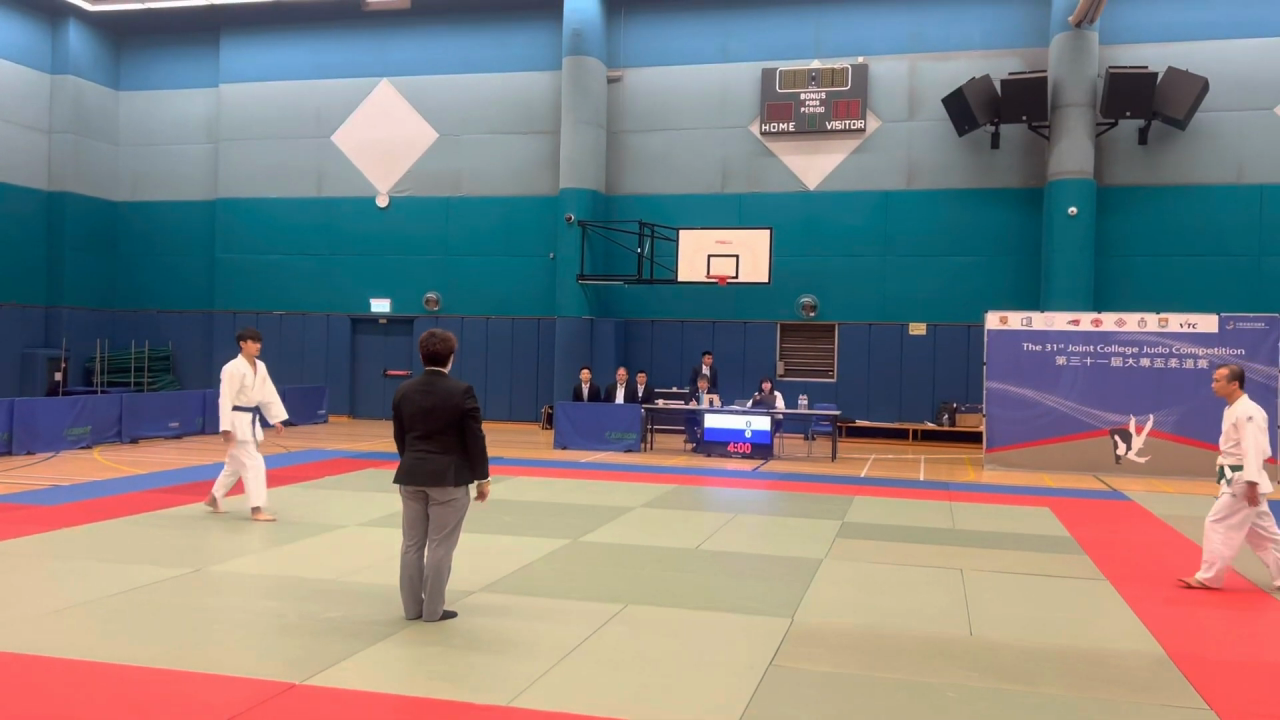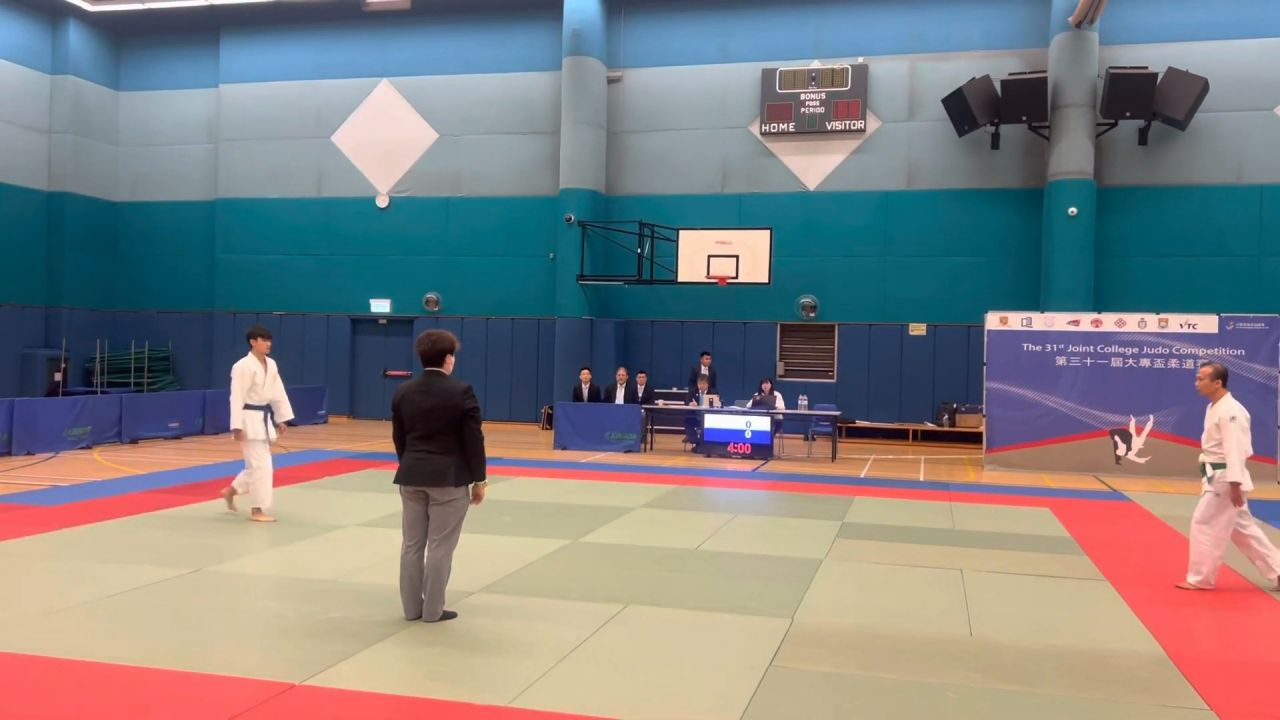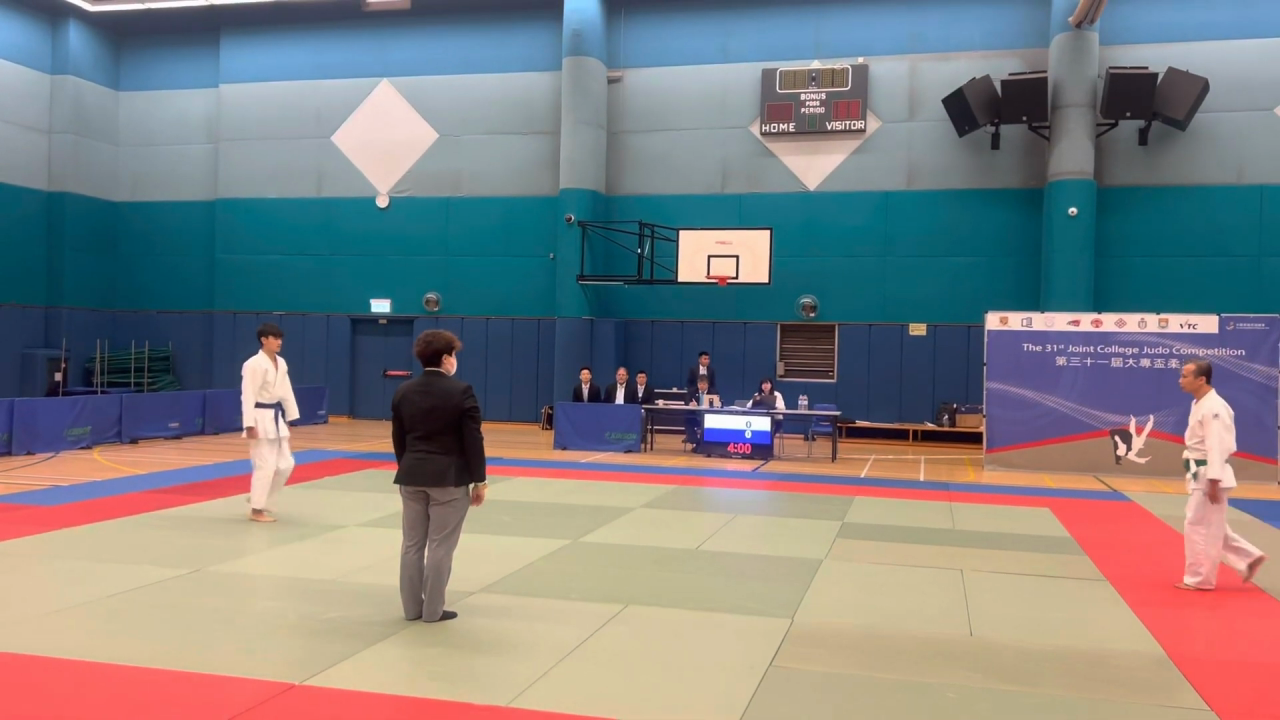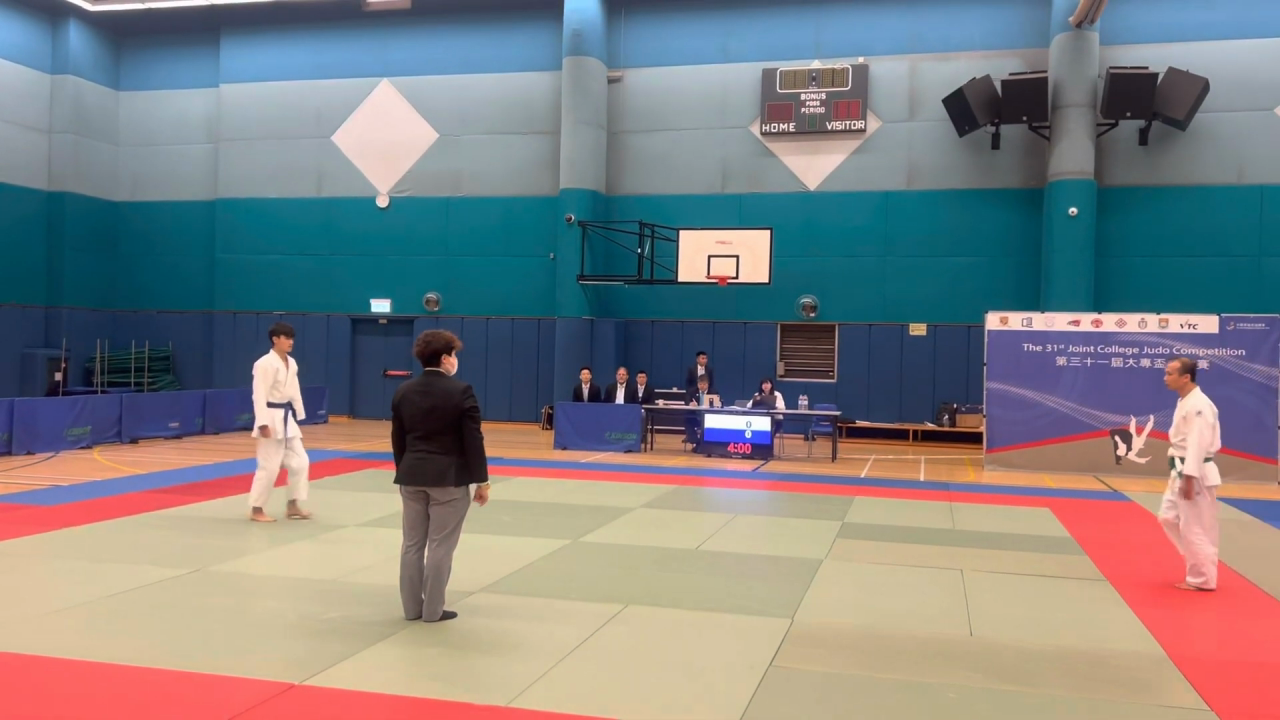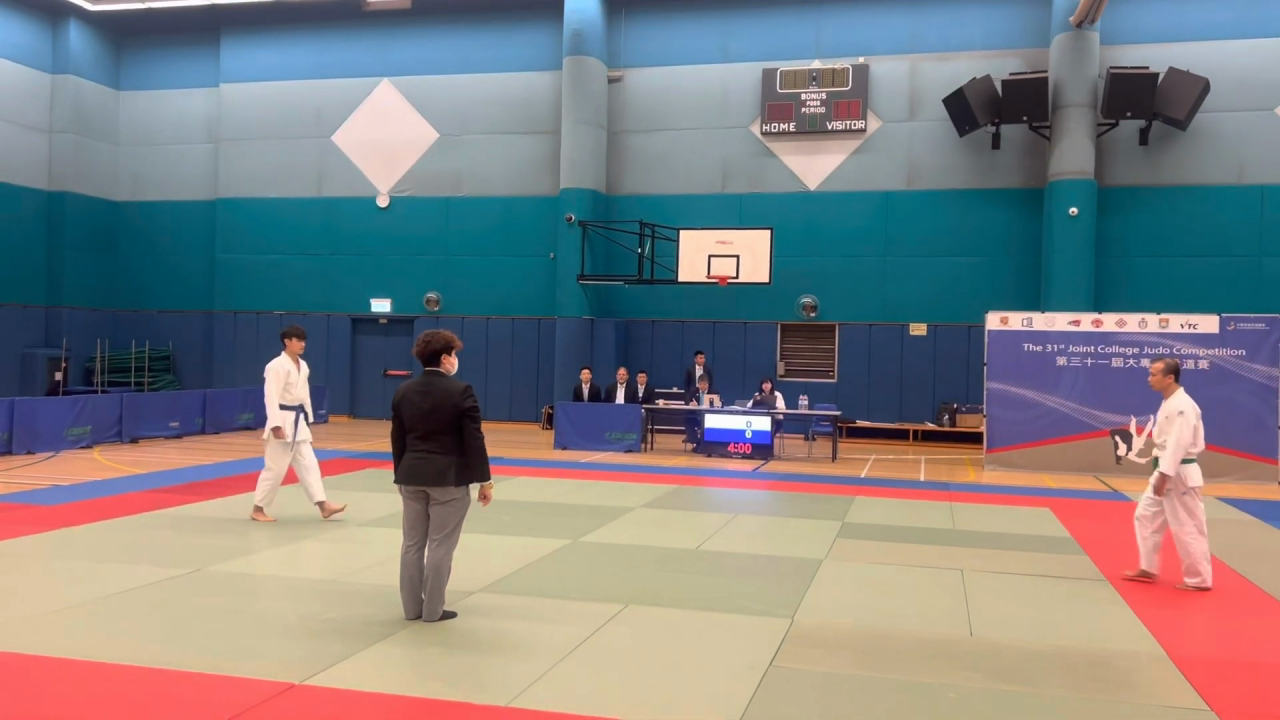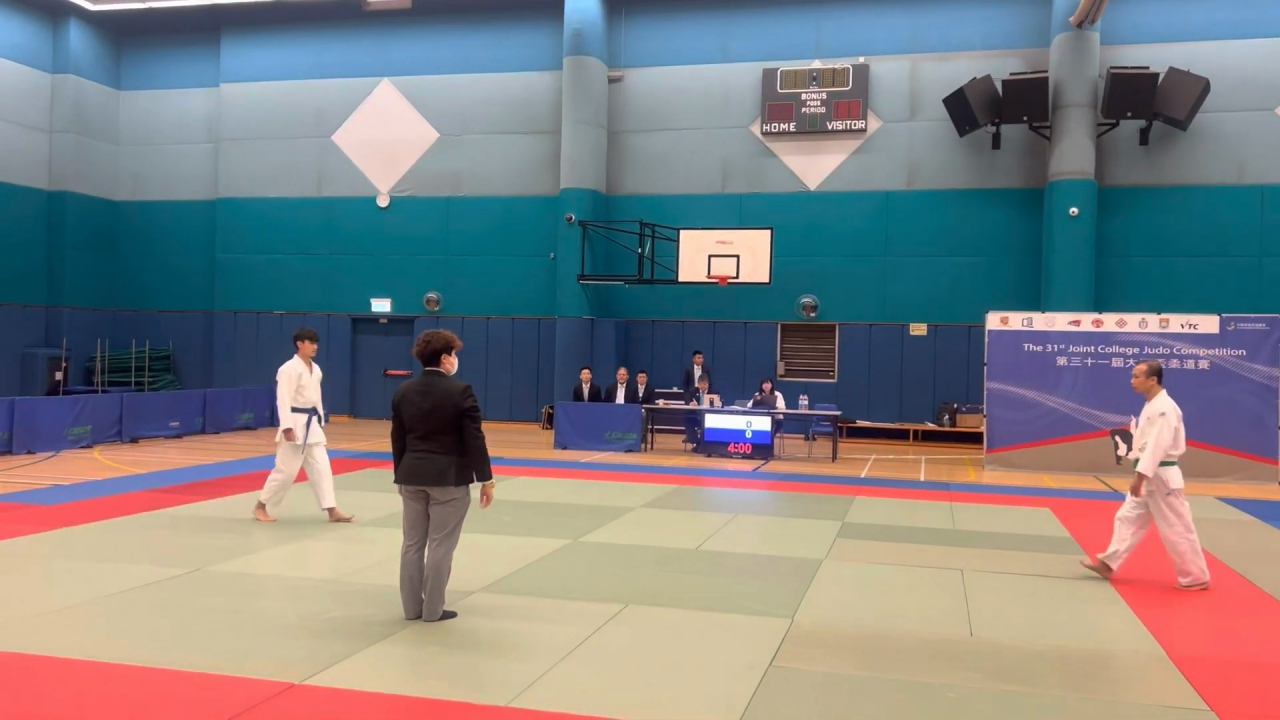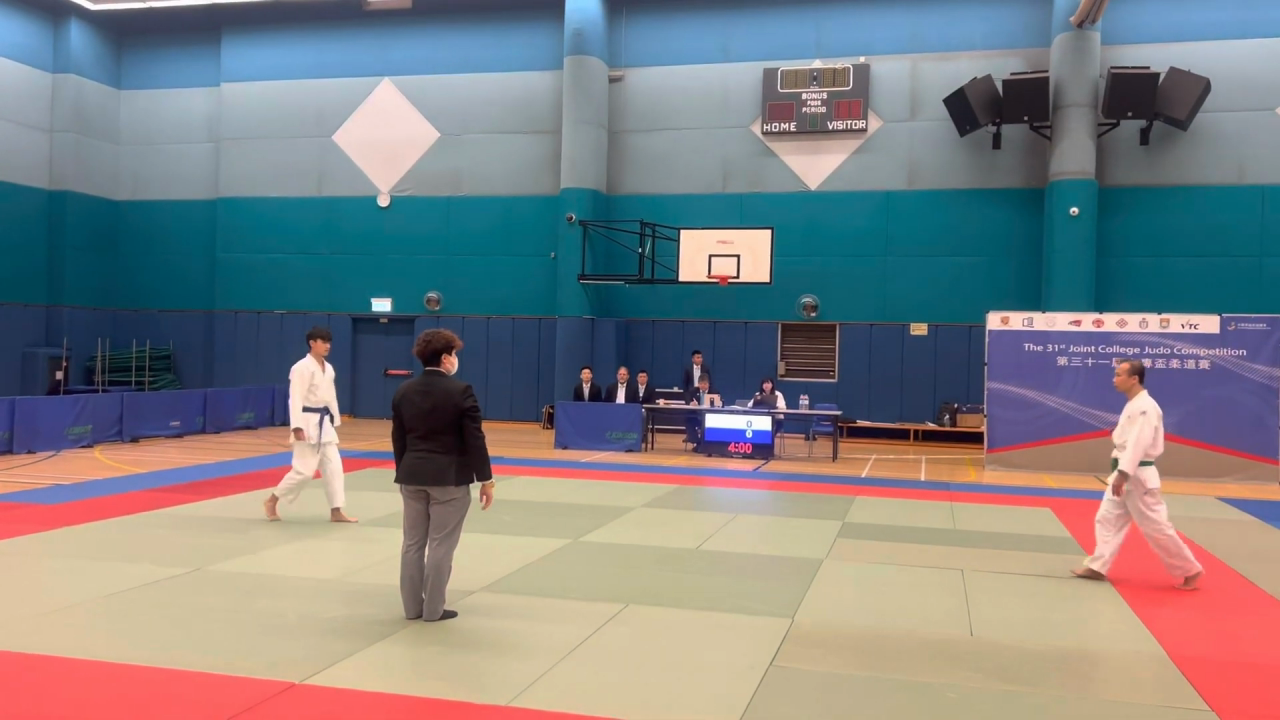
dt=0.1s
person 1, frame 1
left shoulder: (403, 391)
right shoulder: (462, 391)
left elbow: (400, 437)
right elbow: (475, 439)
right wrist: (483, 478)
left hip: (411, 476)
right hip: (449, 478)
left knee: (412, 543)
right knee: (440, 545)
left ankle: (412, 607)
right ankle: (433, 609)
person 1, frame 2
left shoulder: (403, 391)
right shoulder: (461, 392)
left elbow: (399, 438)
right elbow: (473, 440)
right wrist: (479, 480)
left hip: (411, 476)
right hip: (449, 478)
left knee: (412, 543)
right knee: (440, 545)
left ankle: (412, 607)
right ankle: (433, 609)
person 1, frame 3
left shoulder: (403, 391)
right shoulder: (461, 391)
left elbow: (399, 439)
right elbow: (473, 440)
right wrist: (479, 480)
left hip: (412, 477)
right hip: (449, 479)
left knee: (412, 543)
right knee: (440, 545)
left ankle: (412, 607)
right ankle: (433, 610)
person 1, frame 4
left shoulder: (403, 391)
right shoulder: (461, 391)
left elbow: (398, 439)
right elbow: (473, 440)
right wrist: (481, 481)
left hip: (412, 476)
right hip: (449, 478)
left knee: (412, 543)
right knee: (440, 545)
left ankle: (412, 607)
right ankle: (433, 609)
person 1, frame 5
left shoulder: (403, 391)
right shoulder: (460, 391)
left elbow: (397, 439)
right elbow: (474, 440)
left wrist: (400, 474)
right wrist: (484, 480)
left hip: (412, 476)
right hip: (449, 479)
left knee: (412, 543)
right knee: (440, 545)
left ankle: (412, 607)
right ankle: (433, 609)
person 1, frame 6
left shoulder: (403, 391)
right shoulder: (460, 391)
left elbow: (397, 439)
right elbow: (474, 440)
left wrist: (401, 474)
right wrist: (486, 480)
left hip: (412, 476)
right hip: (449, 479)
left knee: (412, 543)
right knee: (440, 545)
left ankle: (412, 607)
right ankle: (433, 609)
person 1, frame 7
left shoulder: (403, 391)
right shoulder: (460, 391)
left elbow: (398, 438)
right elbow: (474, 439)
left wrist: (402, 473)
right wrist: (486, 479)
left hip: (412, 476)
right hip: (449, 478)
left knee: (412, 542)
right knee: (441, 545)
left ankle: (412, 606)
right ankle: (433, 609)
person 2, frame 1
left shoulder: (1247, 412)
right shoulder: (1232, 409)
left elbow: (1253, 451)
left wrist: (1251, 484)
left hip: (1245, 480)
right hip: (1237, 479)
left knee: (1218, 524)
left ankle: (1207, 577)
person 2, frame 2
left shoulder: (1229, 411)
right shoulder: (1214, 407)
left elbow: (1235, 450)
left wrist: (1234, 484)
left hip: (1225, 479)
right hip: (1219, 476)
left knee: (1204, 524)
right knee: (1241, 529)
left ankle: (1200, 578)
person 2, frame 3
left shoulder: (1213, 408)
right shoulder: (1199, 404)
left elbow: (1218, 447)
left wrist: (1213, 482)
left hip: (1211, 476)
right hip: (1203, 474)
left knee: (1199, 527)
right knee: (1212, 527)
left ankle: (1199, 578)
right ankle: (1248, 557)
person 2, frame 4
left shoulder: (1198, 405)
right shoulder: (1185, 401)
left elbow: (1198, 444)
left wrist: (1190, 478)
left hip: (1197, 473)
right hip: (1185, 471)
left knee: (1195, 528)
right knee: (1170, 518)
left ankle: (1201, 578)
right ankle: (1205, 563)
person 2, frame 5
left shoulder: (1182, 406)
right shoulder: (1169, 403)
left elbow: (1177, 444)
left wrist: (1162, 476)
left hip: (1180, 475)
right hip: (1167, 472)
left knee: (1187, 528)
right knee: (1146, 517)
left ankle: (1198, 578)
right ankle: (1147, 569)
person 2, frame 6
left shoulder: (1164, 408)
right shoulder: (1153, 405)
left elbow: (1157, 446)
left wrist: (1140, 477)
left hip: (1161, 477)
right hip: (1149, 474)
left knee: (1176, 529)
right knee: (1128, 519)
left ankle: (1197, 577)
right ankle: (1108, 563)
person 2, frame 7
left shoulder: (1145, 407)
right shoulder: (1133, 405)
left elbow: (1137, 445)
left wrist: (1122, 475)
left hip: (1139, 476)
right hip: (1125, 473)
left knee: (1155, 527)
right knee: (1107, 520)
left ankle: (1189, 570)
right ankle: (1096, 567)
person 3, frame 1
left shoulder: (261, 367)
right shoulder: (232, 368)
left elbow: (269, 395)
right elbow: (226, 400)
left wrist: (277, 419)
right wrist: (226, 428)
left hip: (253, 421)
right hip: (238, 422)
left knee: (235, 465)
right knee: (254, 465)
left ankle: (213, 497)
right ankle: (256, 509)
person 3, frame 2
left shoulder: (271, 365)
right shoulder: (243, 366)
left elbow: (278, 394)
right elbow: (236, 398)
left wrist: (281, 419)
right wrist: (236, 426)
left hip: (264, 419)
right hip: (250, 420)
left knee: (256, 465)
right knee: (260, 466)
left ankle: (231, 491)
right ankle: (257, 510)
person 3, frame 3
left shoulder: (281, 363)
right shoulder: (253, 364)
left elbow: (286, 392)
right elbow: (248, 396)
left wrist: (289, 417)
right wrist: (249, 425)
left hip: (277, 418)
right hip: (261, 419)
left knee: (285, 463)
right knee: (265, 466)
left ankle: (258, 497)
right ankle: (257, 510)
person 3, frame 4
left shoulder: (291, 363)
right shoulder: (265, 364)
right elbow: (259, 395)
left wrist: (297, 416)
right wrist: (263, 423)
left hip: (287, 418)
right hip: (271, 418)
left knee: (300, 462)
right knee: (269, 466)
left ankle: (293, 505)
right ankle: (257, 509)
person 3, frame 5
left shoulder: (302, 366)
right shoulder: (276, 366)
right elbow: (271, 397)
left wrist: (305, 419)
right wrist: (275, 424)
left hip: (299, 422)
right hip: (283, 421)
left knee: (309, 465)
right knee: (275, 468)
left ankle: (324, 506)
right ankle: (258, 509)
person 3, frame 6
left shoulder: (315, 369)
right shoulder: (289, 369)
right elbow: (283, 400)
left wrist: (318, 422)
right wrist: (287, 427)
left hip: (311, 424)
right hip: (294, 423)
left knee: (322, 468)
right knee: (285, 470)
left ankle: (332, 511)
right ankle: (261, 506)
person 3, frame 7
left shoulder: (328, 369)
right shoulder: (302, 368)
right elbow: (296, 399)
left wrist: (333, 421)
right wrist: (297, 426)
left hip: (324, 424)
right hip: (307, 423)
left knee: (334, 468)
right knee: (304, 470)
left ankle: (336, 511)
right ankle: (273, 500)
